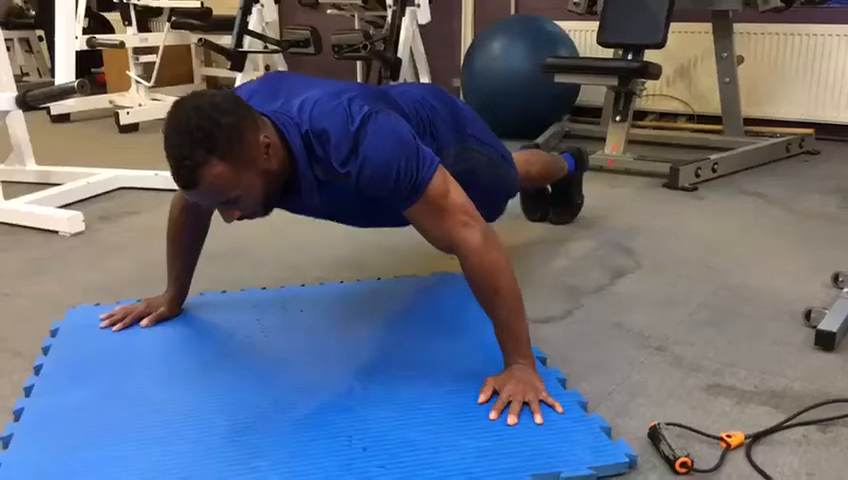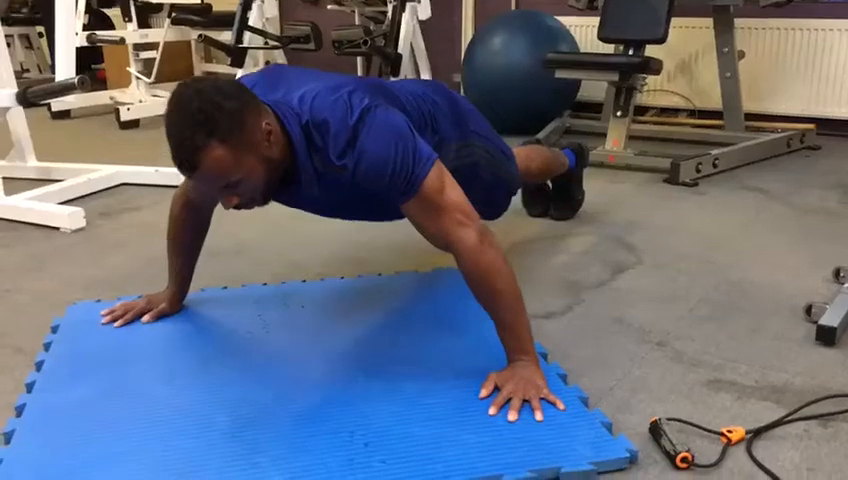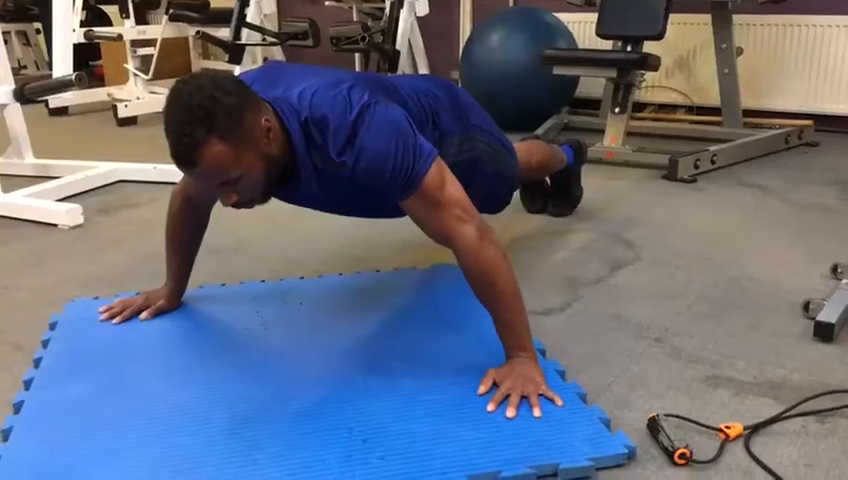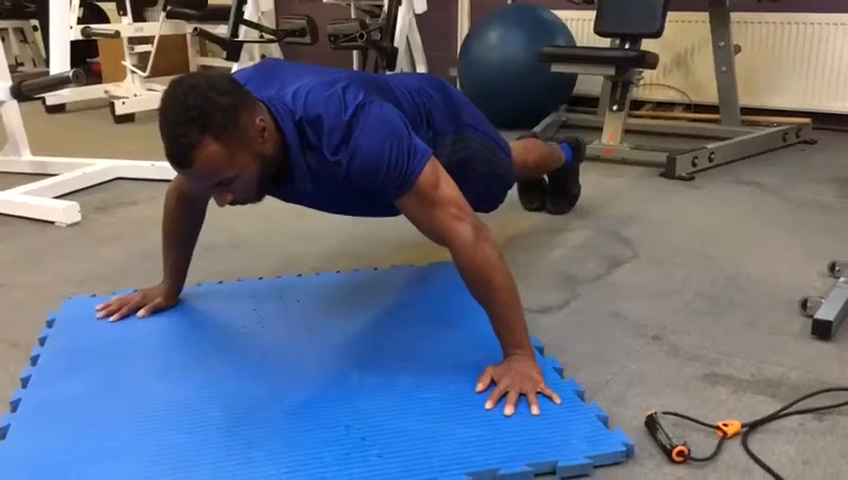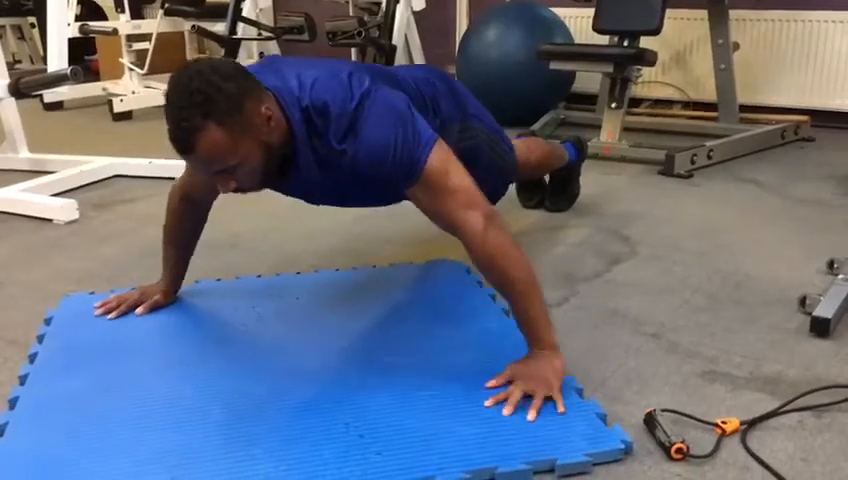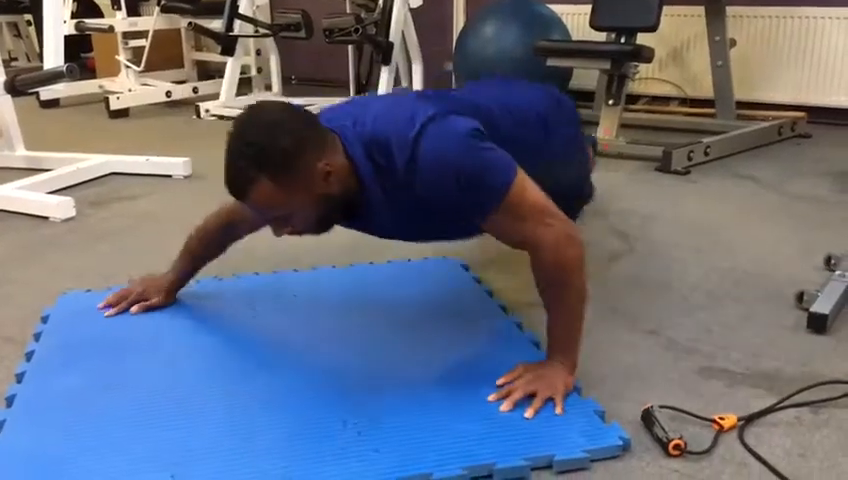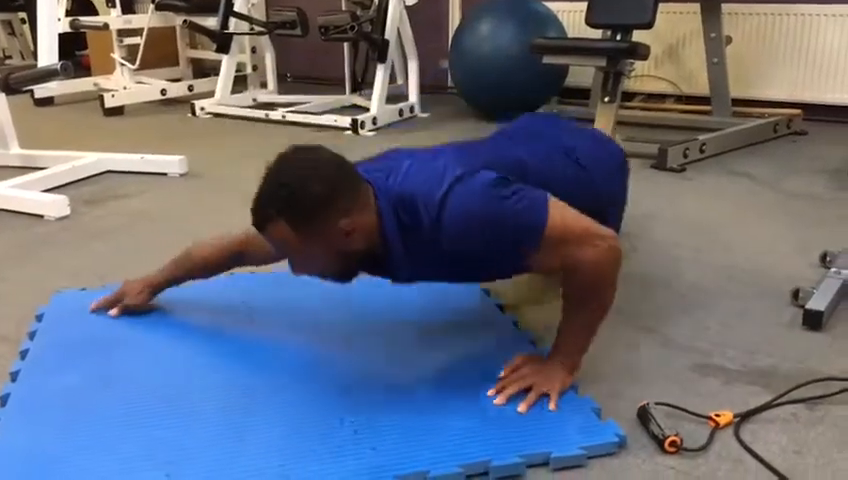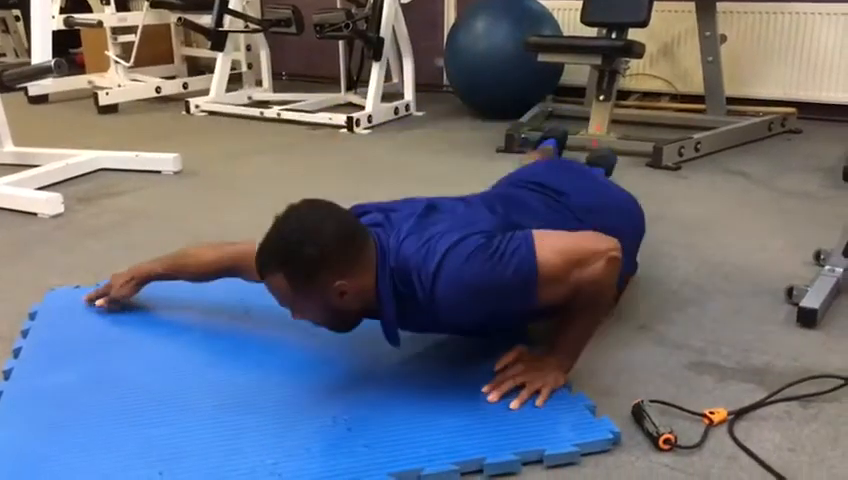
dt=0.3s
person 1, frame 1
left shoulder: (360, 145)
right shoulder: (227, 133)
left elbow: (473, 239)
right elbow: (189, 208)
left wrist: (520, 364)
right wrist: (173, 296)
left hip: (444, 139)
right hip: (398, 164)
left knee: (508, 180)
right knee: (505, 179)
left ankle: (566, 165)
right ankle: (557, 167)
person 1, frame 2
left shoulder: (358, 136)
right shoulder: (226, 128)
left elbow: (468, 238)
right elbow: (190, 203)
left wrist: (523, 362)
right wrist: (173, 292)
left hip: (444, 131)
right hip: (398, 135)
left knee: (507, 177)
right knee: (510, 174)
left ankle: (567, 163)
right ankle: (556, 164)
person 1, frame 3
left shoulder: (358, 133)
right shoulder: (225, 123)
left elbow: (468, 234)
right elbow: (189, 199)
left wrist: (522, 358)
right wrist: (172, 289)
left hip: (446, 129)
right hip: (402, 148)
left knee: (508, 173)
right knee: (503, 171)
left ankle: (565, 158)
right ankle: (556, 158)
person 1, frame 4
left shoulder: (353, 132)
right shoulder: (219, 124)
left elbow: (463, 233)
right elbow: (184, 195)
left wrist: (519, 356)
right wrist: (169, 286)
left hip: (438, 126)
left knee: (503, 171)
left ankle: (562, 156)
right ankle: (545, 154)
person 1, frame 5
left shoulder: (359, 124)
right shoulder: (227, 119)
left elbow: (478, 224)
right elbow: (188, 193)
left wrist: (544, 350)
right wrist: (167, 284)
left hip: (442, 116)
left knee: (506, 166)
right knee: (496, 166)
left ankle: (565, 155)
right ankle: (555, 158)
person 1, frame 6
left shoulder: (430, 154)
right shoulder: (293, 162)
left elbow: (557, 238)
right elbow: (230, 219)
left wrist: (560, 363)
right wrist: (171, 280)
left hip: (541, 125)
right hip: (478, 110)
left knee: (568, 189)
left ankle: (582, 157)
person 1, frame 7
left shoulder: (458, 218)
right shoulder: (351, 204)
left elbow: (602, 247)
right elbow: (240, 243)
left wrist: (562, 362)
right wrist: (154, 282)
left hip: (583, 166)
right hip: (516, 148)
person 1, frame 8
left shoulder: (453, 282)
right shoulder: (354, 238)
left elbow: (603, 255)
right elbow: (232, 254)
left wrist: (556, 361)
right wrist: (143, 272)
left hip: (598, 218)
right hip: (528, 195)
left ankle: (573, 161)
right ankle: (548, 149)
